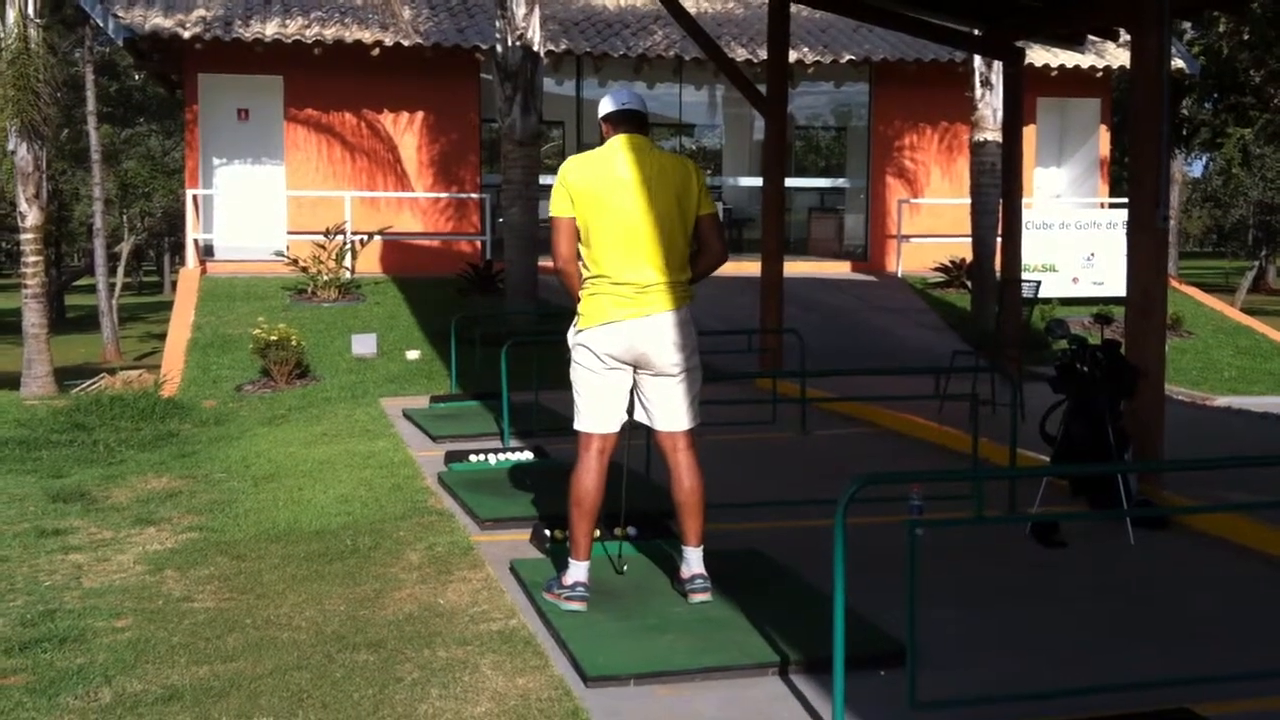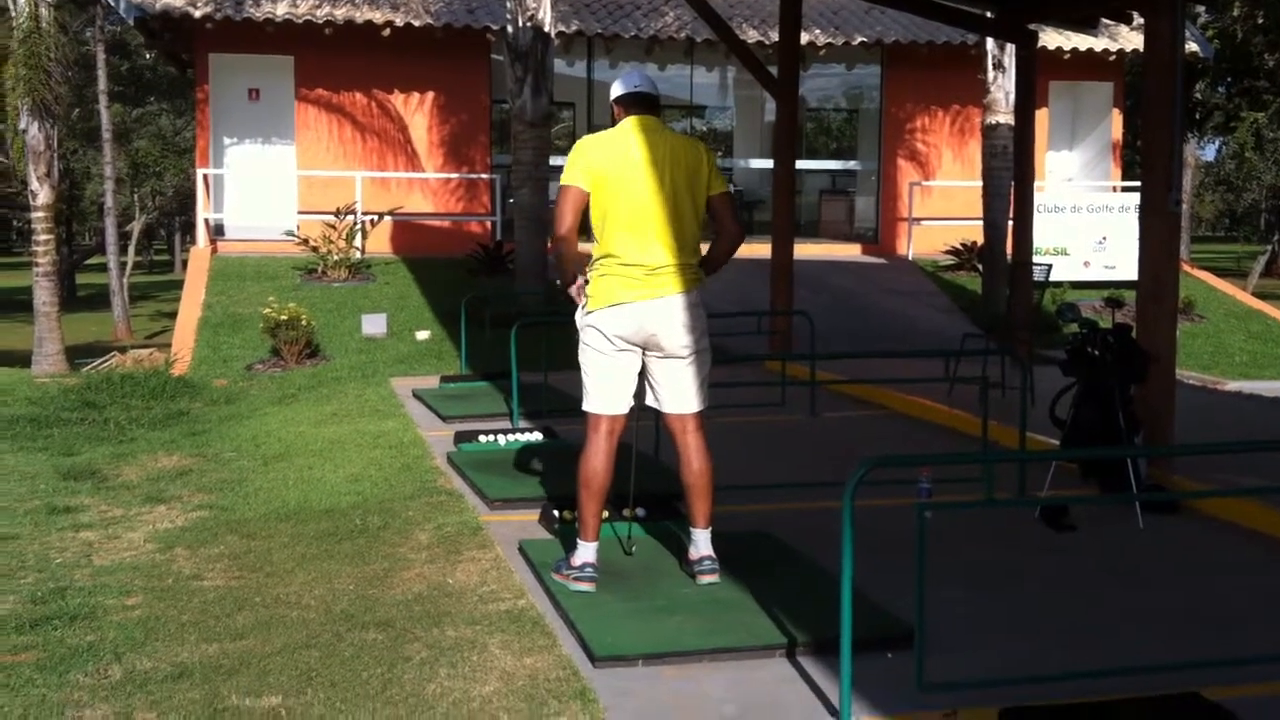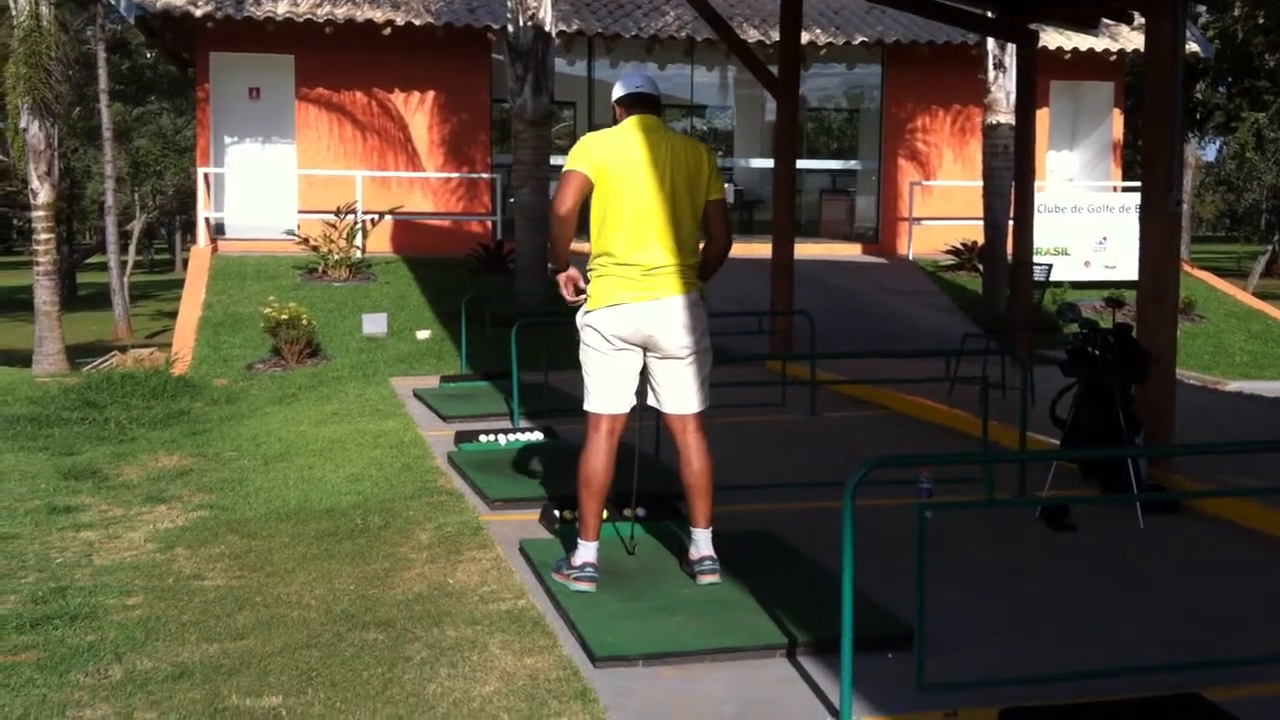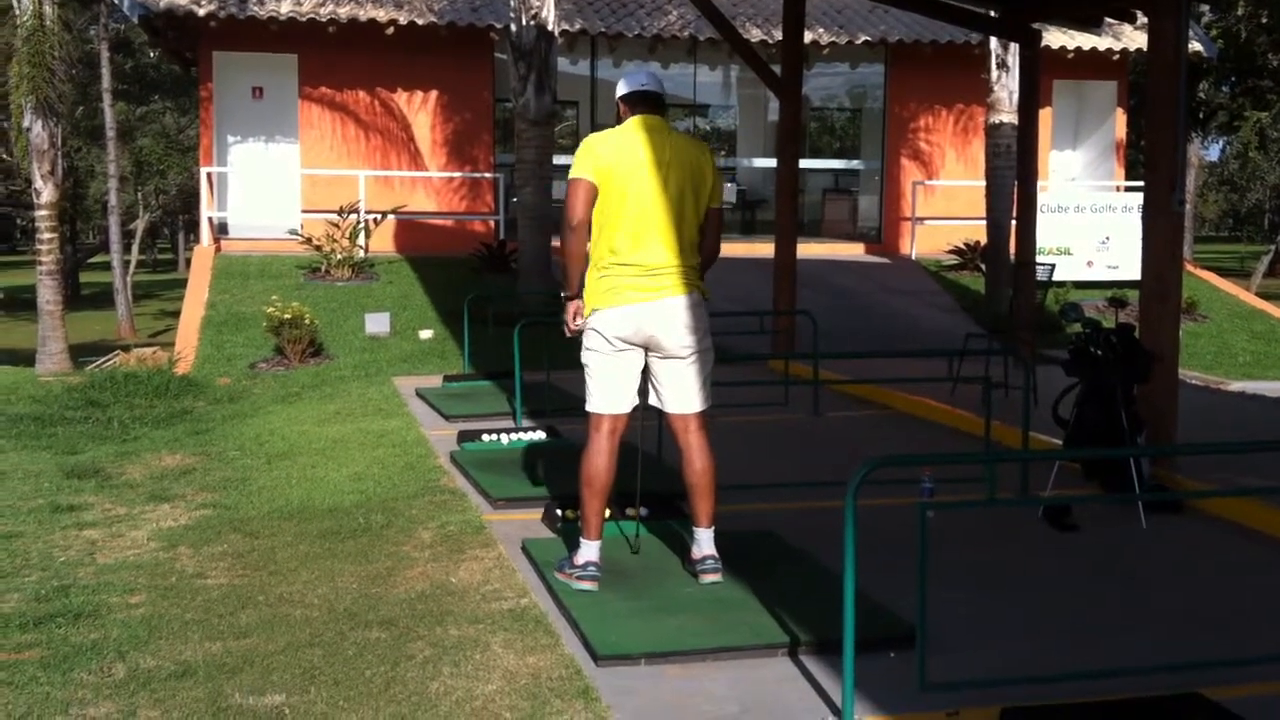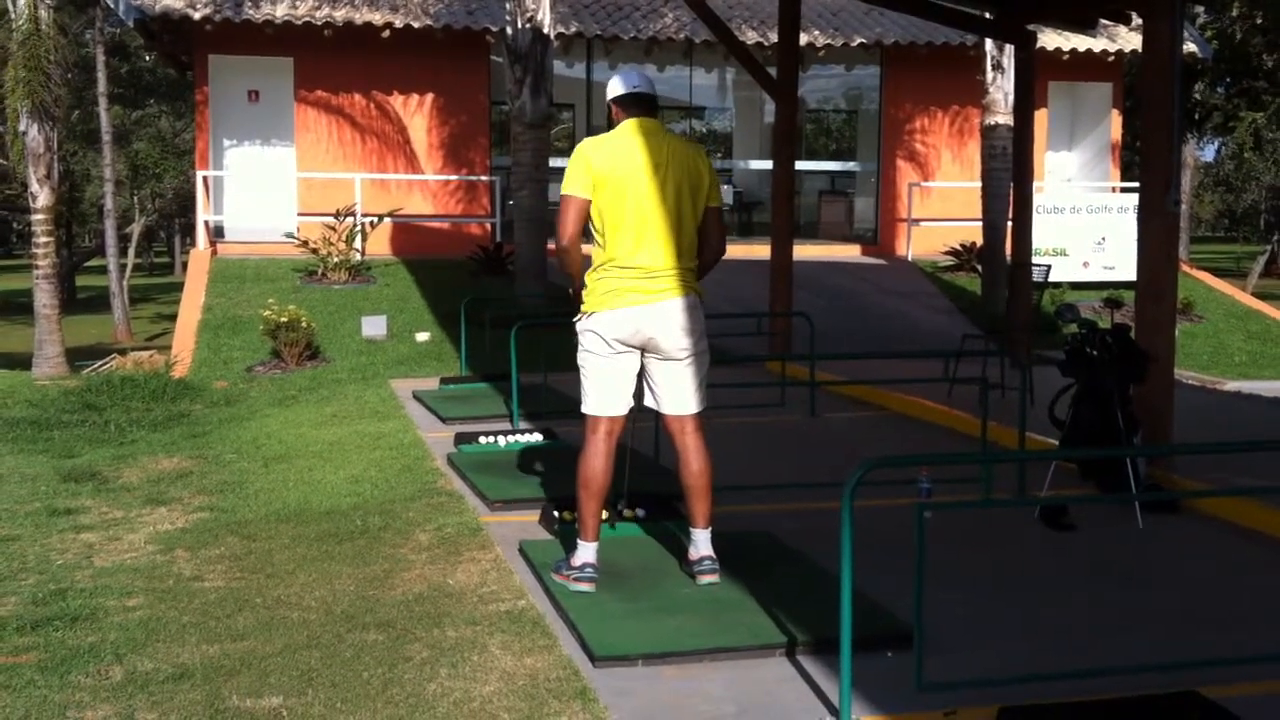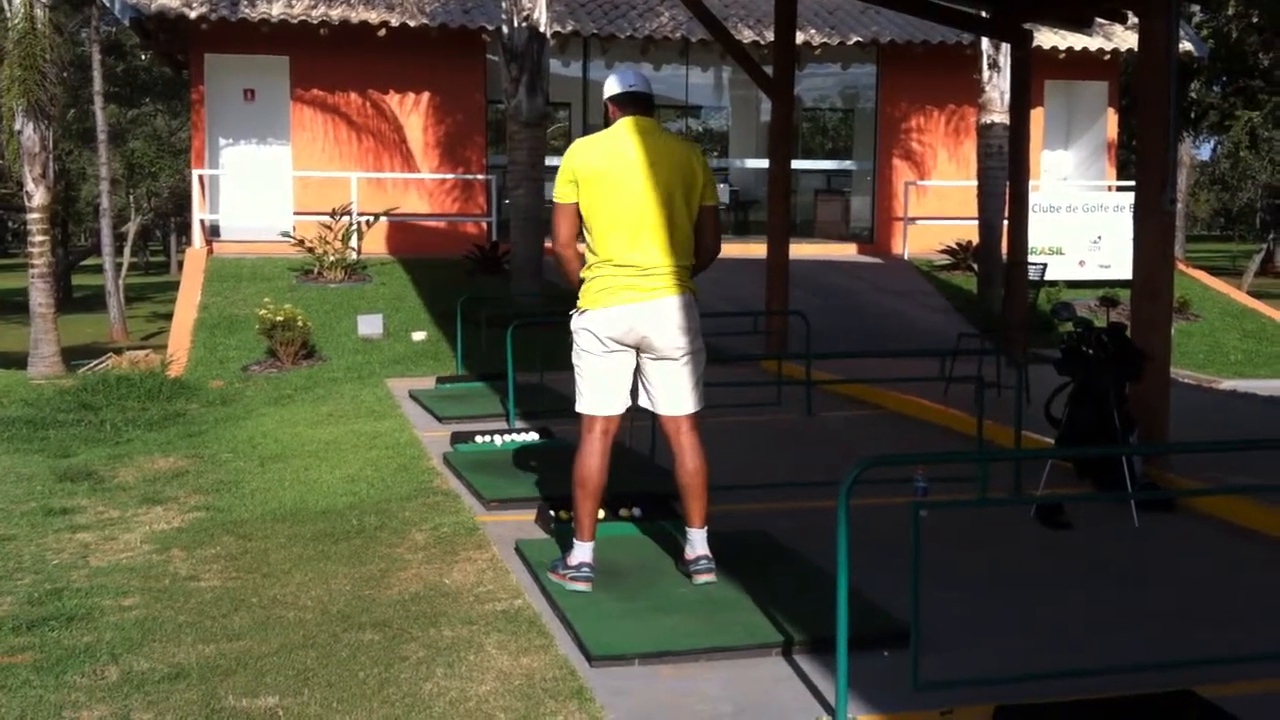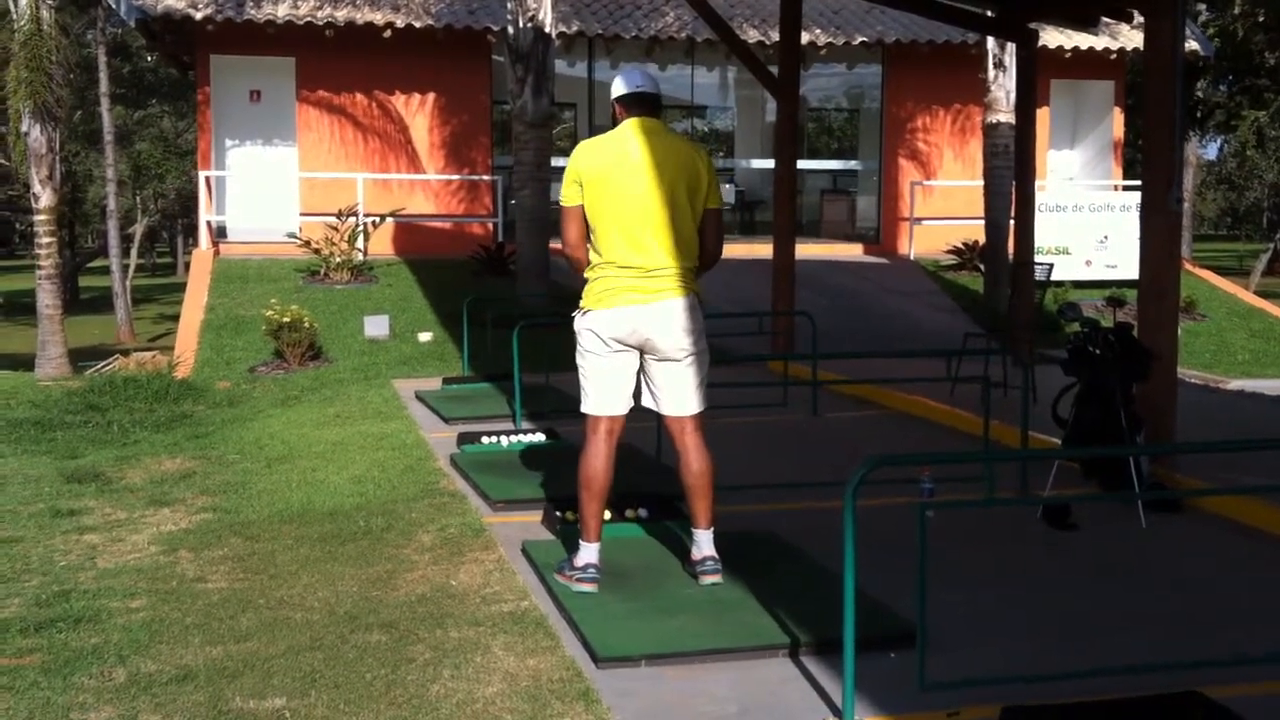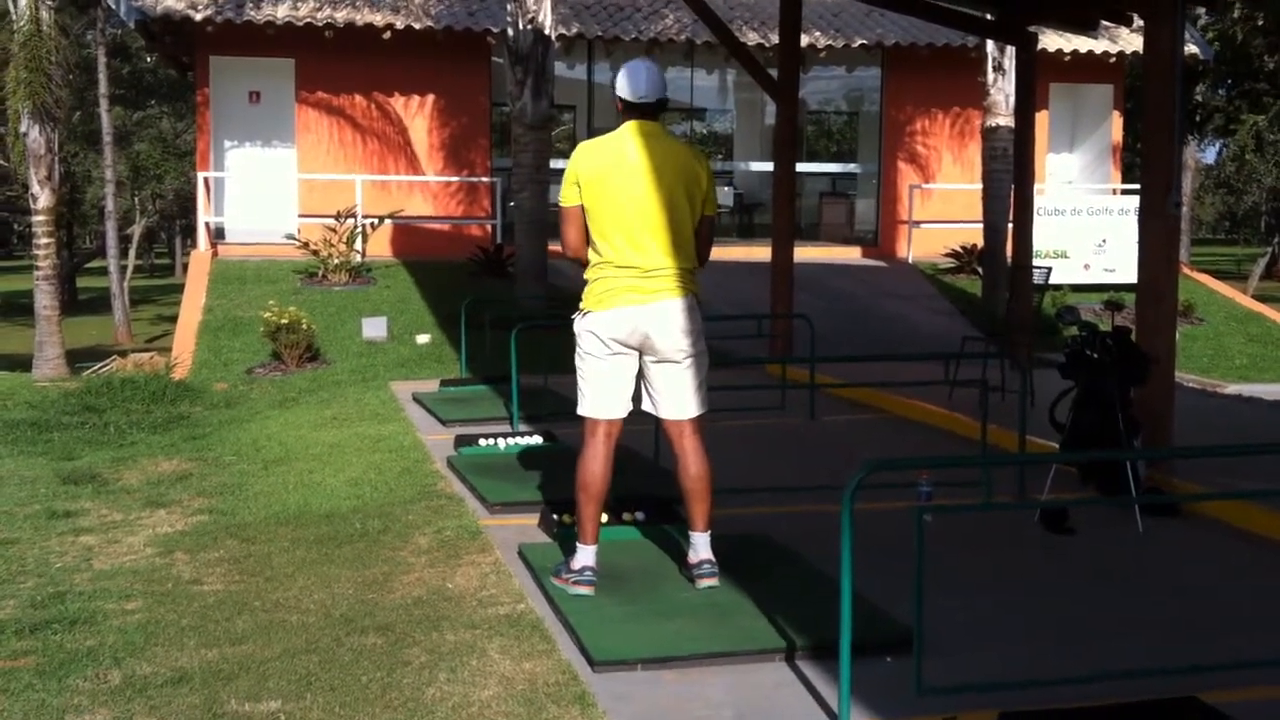
dt=0.3s
person 1, frame 1
left shoulder: (576, 169)
right shoulder: (683, 169)
left elbow: (564, 260)
right elbow: (714, 250)
left hip: (601, 326)
right hip: (668, 322)
left knee: (593, 450)
right knee: (679, 446)
left ankle: (576, 577)
right ankle: (694, 570)
person 1, frame 2
left shoulder: (590, 148)
right shoulder: (695, 151)
left elbow: (563, 230)
right elbow: (731, 231)
left wrist: (573, 279)
left hip: (610, 306)
right hip: (677, 304)
left knee: (602, 430)
right knee: (688, 428)
left ankle: (584, 557)
right ankle: (702, 550)
person 1, frame 3
left shoulder: (595, 144)
right shoulder: (697, 152)
left elbow: (563, 210)
right elbow: (720, 241)
left wrist: (562, 265)
left hip: (611, 305)
right hip: (677, 304)
left knee: (602, 430)
right knee: (688, 428)
left ankle: (585, 557)
right ankle: (703, 550)
person 1, frame 4
left shoulder: (598, 145)
right shoulder: (699, 154)
left elbow: (576, 222)
right elbow: (710, 246)
left wrist: (573, 293)
left hip: (611, 307)
right hip: (679, 304)
left knee: (604, 429)
right knee: (691, 428)
left ankle: (588, 556)
right ankle: (705, 549)
person 1, frame 5
left shoulder: (591, 151)
right shoulder: (694, 155)
left elbow: (567, 239)
right elbow: (714, 246)
left wrist: (581, 287)
left hip: (609, 310)
right hip: (676, 307)
left knee: (600, 433)
right knee: (686, 429)
left ankle: (584, 557)
right ankle: (702, 551)
person 1, frame 6
left shoulder: (582, 152)
right shoulder: (689, 154)
left elbow: (563, 244)
right elbow: (709, 245)
left hip: (604, 309)
right hip: (671, 306)
left knee: (596, 431)
right knee: (682, 428)
left ankle: (581, 557)
right ankle: (698, 550)
person 1, frame 7
left shoulder: (588, 153)
right shoulder: (694, 156)
left elbow: (573, 246)
right elbow: (711, 250)
left hip: (607, 309)
right hip: (674, 307)
left knee: (601, 432)
right knee: (687, 430)
left ankle: (587, 557)
right ankle: (705, 551)
person 1, frame 8
left shoulder: (587, 155)
right shoulder: (693, 160)
left elbow: (572, 245)
right elbow: (701, 250)
left hip: (607, 310)
right hip: (673, 308)
left knee: (600, 435)
right knee: (686, 433)
left ankle: (584, 561)
right ankle: (702, 555)
